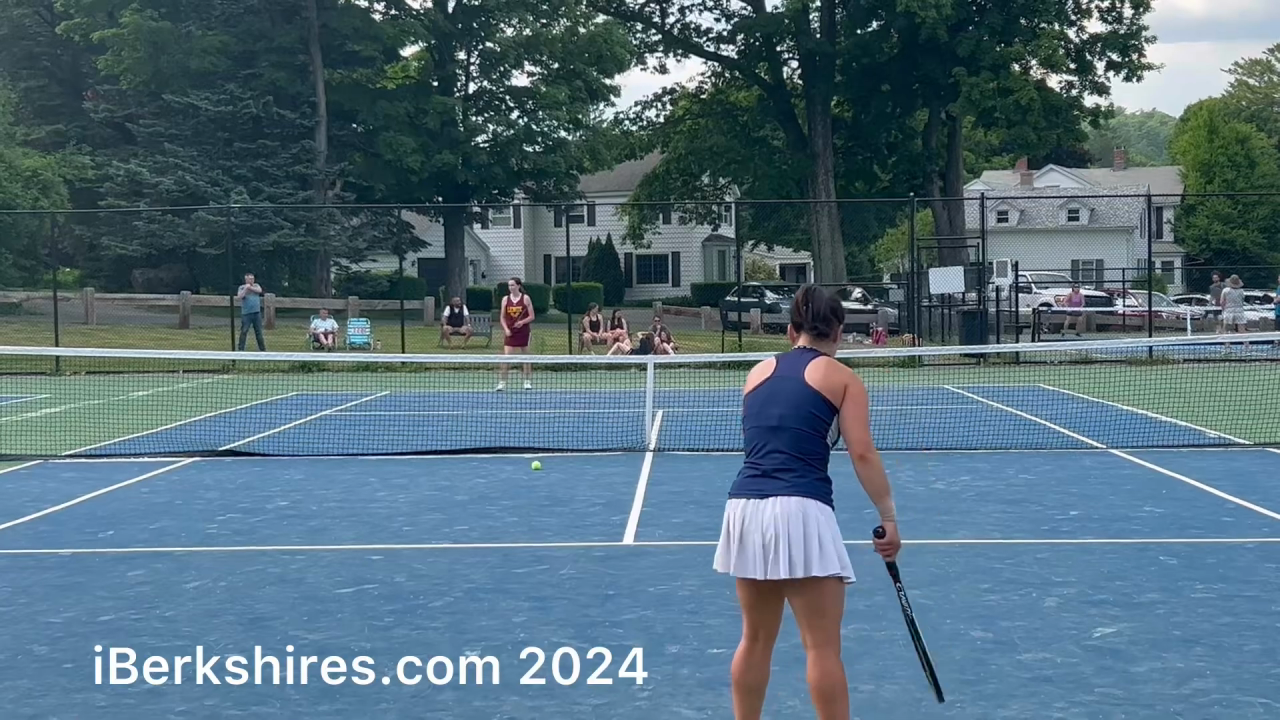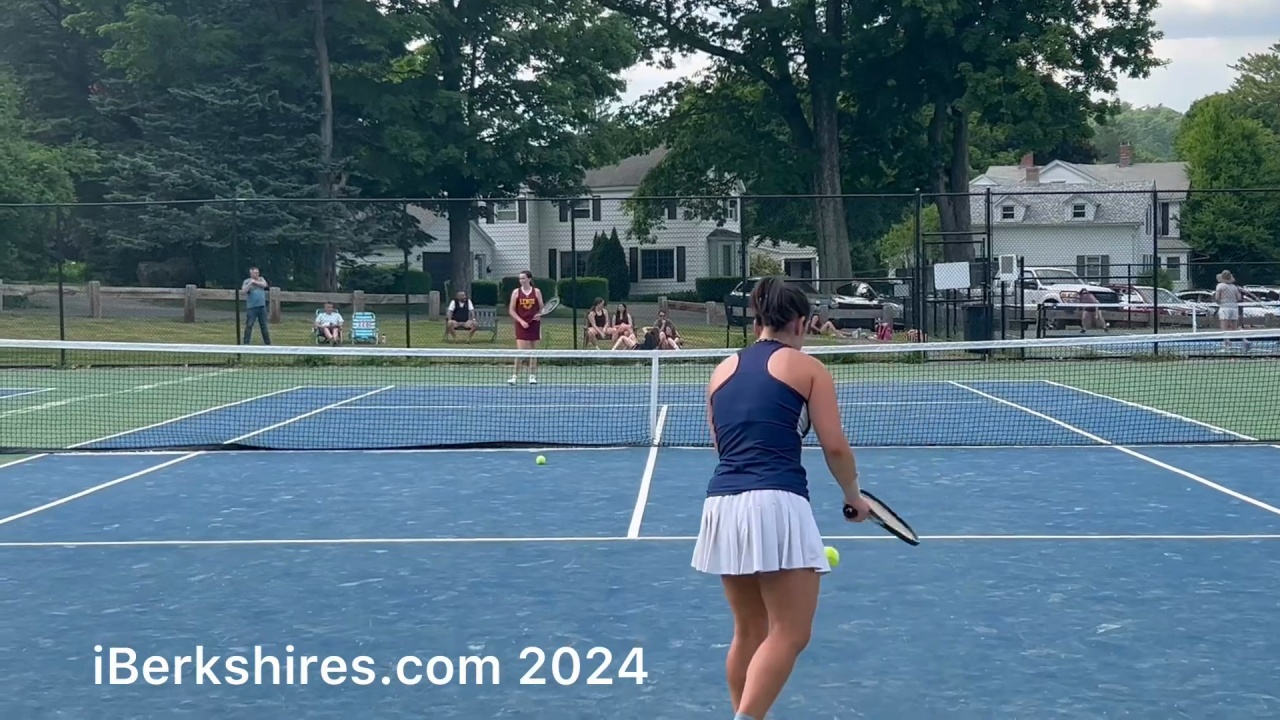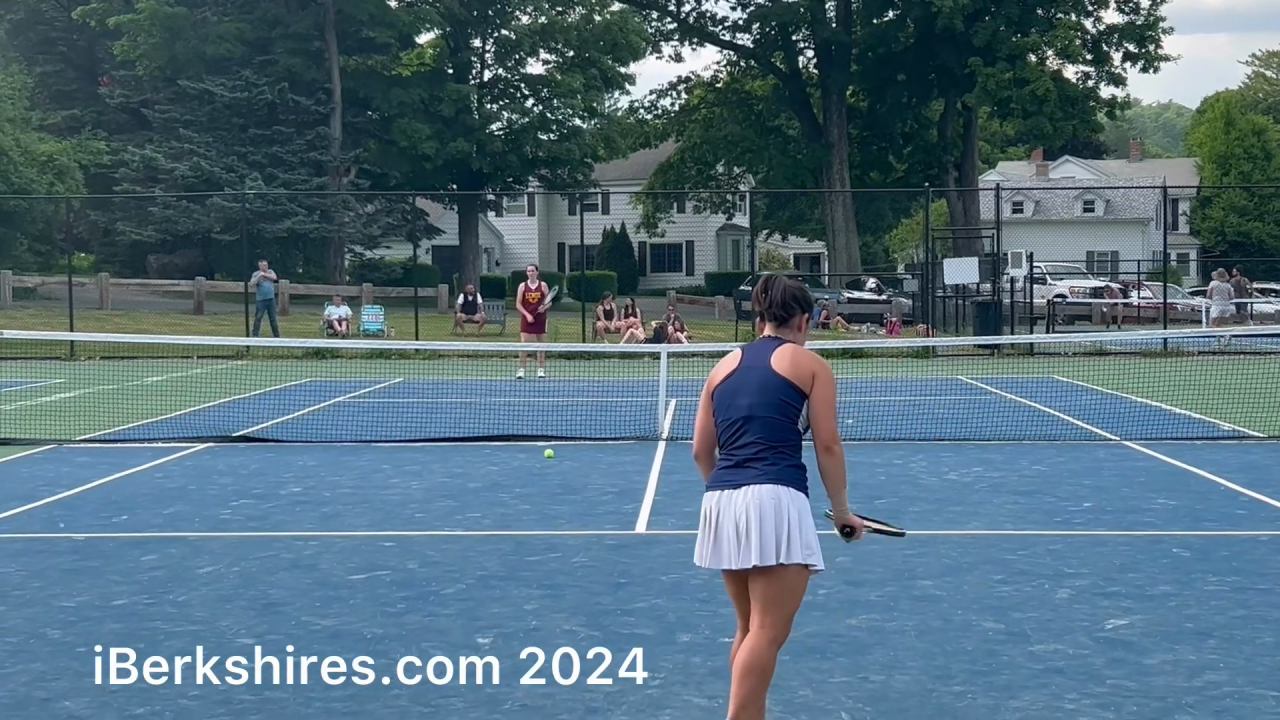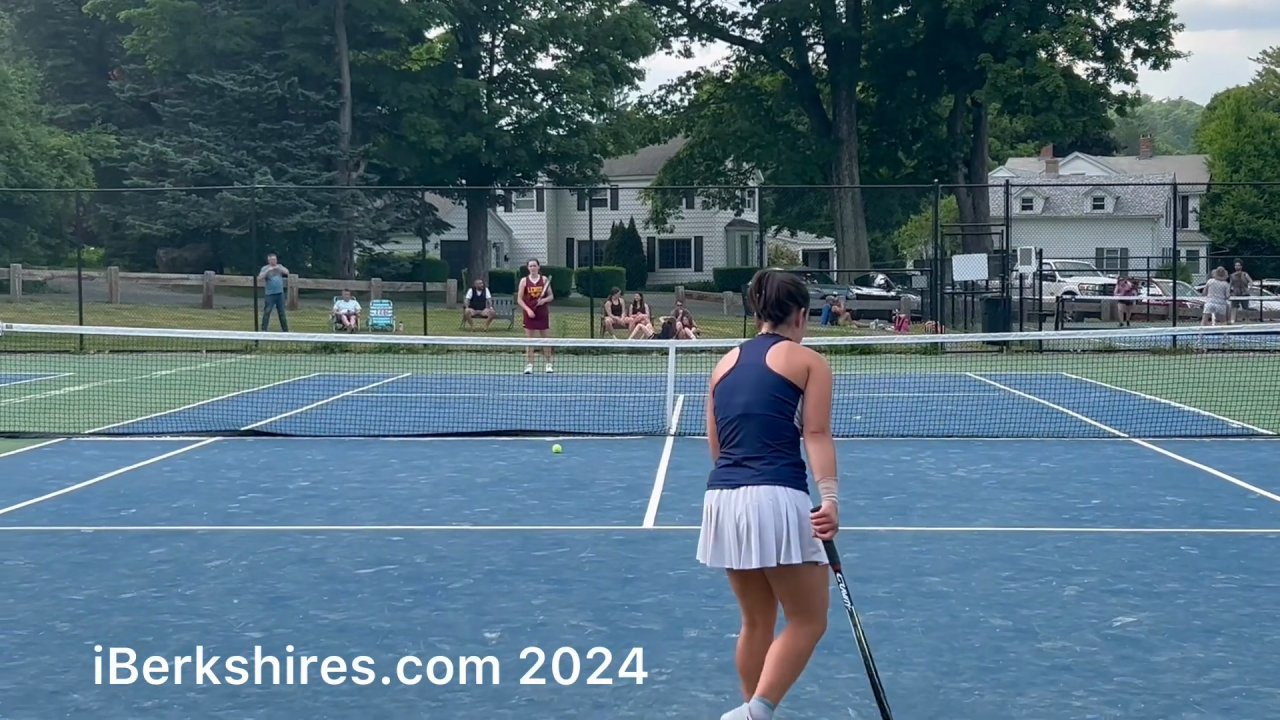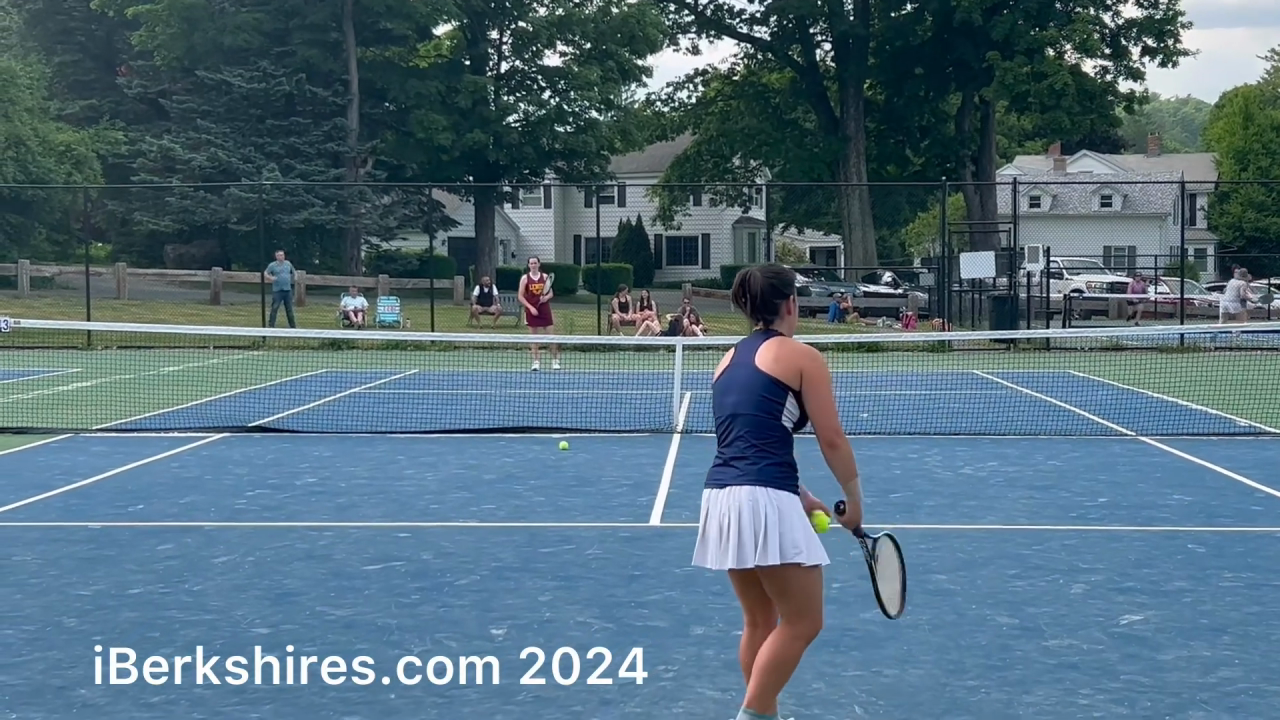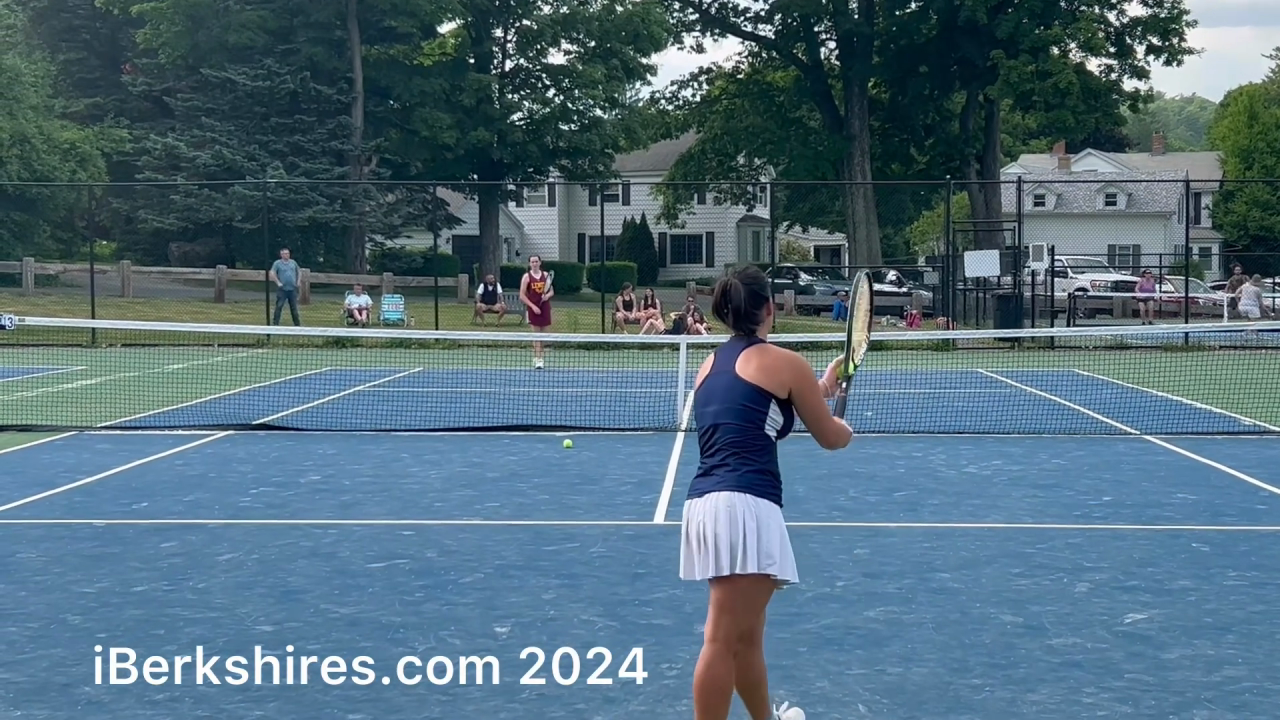
dt=0.4s
person 1, frame 1
left shoulder: (759, 372)
right shoulder: (842, 378)
right elbow: (863, 455)
right wrist: (888, 519)
left hip: (744, 509)
right hip: (800, 513)
left knee: (756, 638)
right knee: (823, 646)
person 1, frame 2
left shoulder: (722, 371)
right shoulder: (808, 368)
right elbow: (835, 447)
right wrist: (854, 496)
left hip: (721, 506)
right hip: (776, 505)
left knee: (748, 633)
right knee: (788, 634)
person 1, frame 3
left shoulder: (724, 366)
right shoulder: (811, 364)
left elbow: (702, 450)
right elbow: (827, 445)
right wrist: (842, 509)
left hip: (721, 502)
right hip: (775, 500)
left knee: (749, 628)
right knee: (768, 632)
person 1, frame 4
left shoulder: (726, 362)
right shoulder: (809, 360)
right elbow: (817, 434)
right wrist: (829, 498)
left hip: (722, 499)
right hip: (777, 499)
left knee: (756, 623)
right knee: (808, 621)
person 1, frame 5
left shoulder: (730, 359)
right shoulder: (802, 356)
right elbow: (831, 439)
left wrist: (803, 497)
right wrist: (853, 498)
left hip: (720, 497)
right hip: (765, 500)
left knee: (760, 623)
right knee: (801, 624)
person 1, frame 6
left shoulder: (710, 365)
right shoulder: (784, 362)
right elbow: (830, 436)
left wrist: (819, 390)
right wrist: (843, 428)
left hip: (704, 505)
right hip: (745, 508)
left knee: (746, 635)
right knee: (724, 641)
